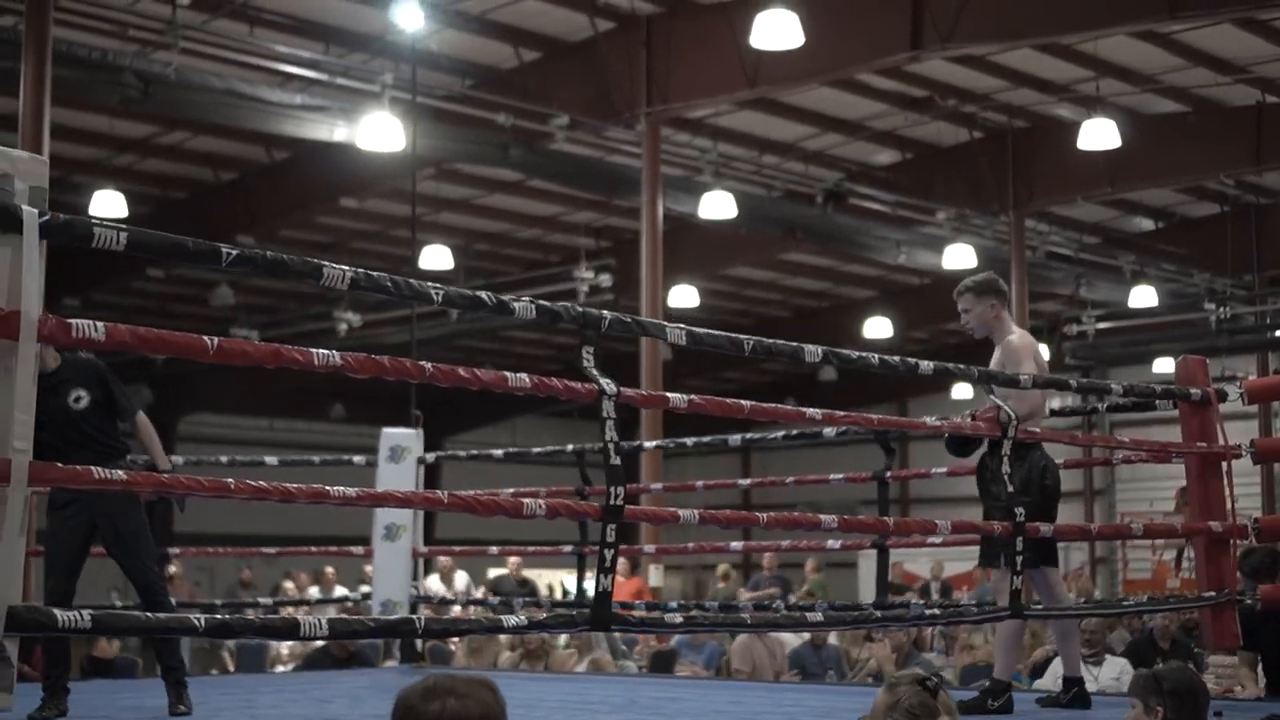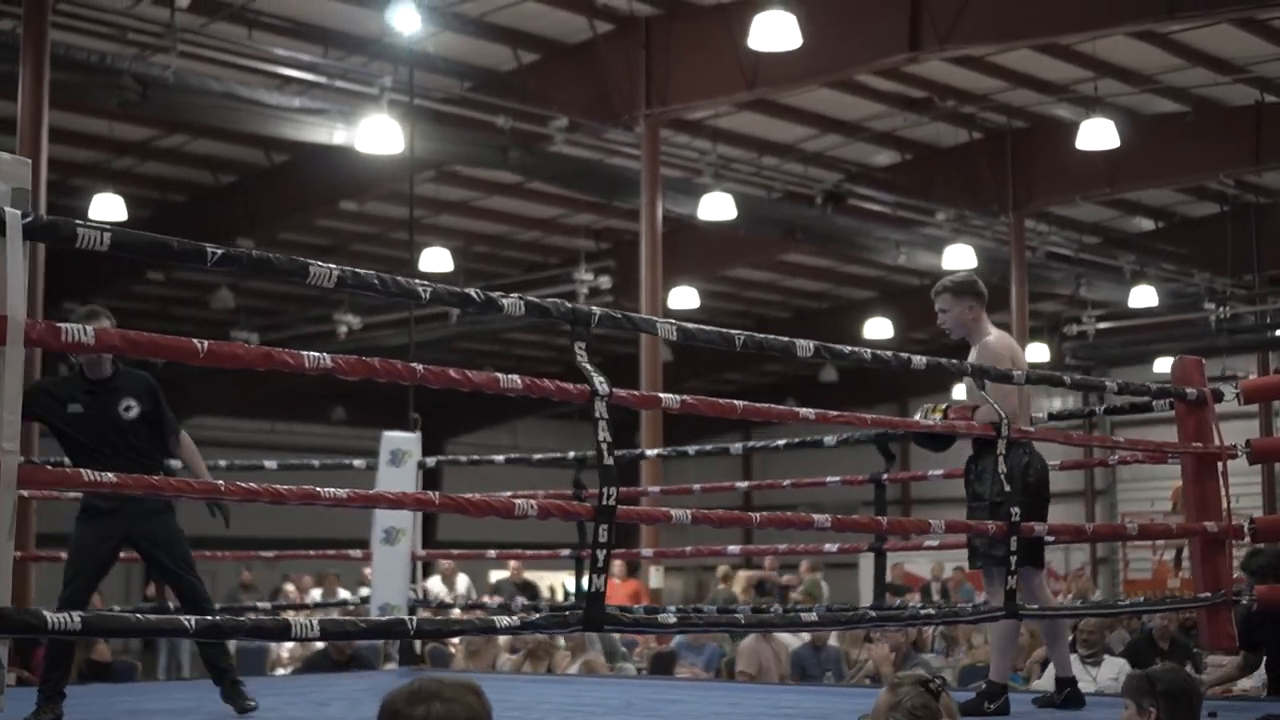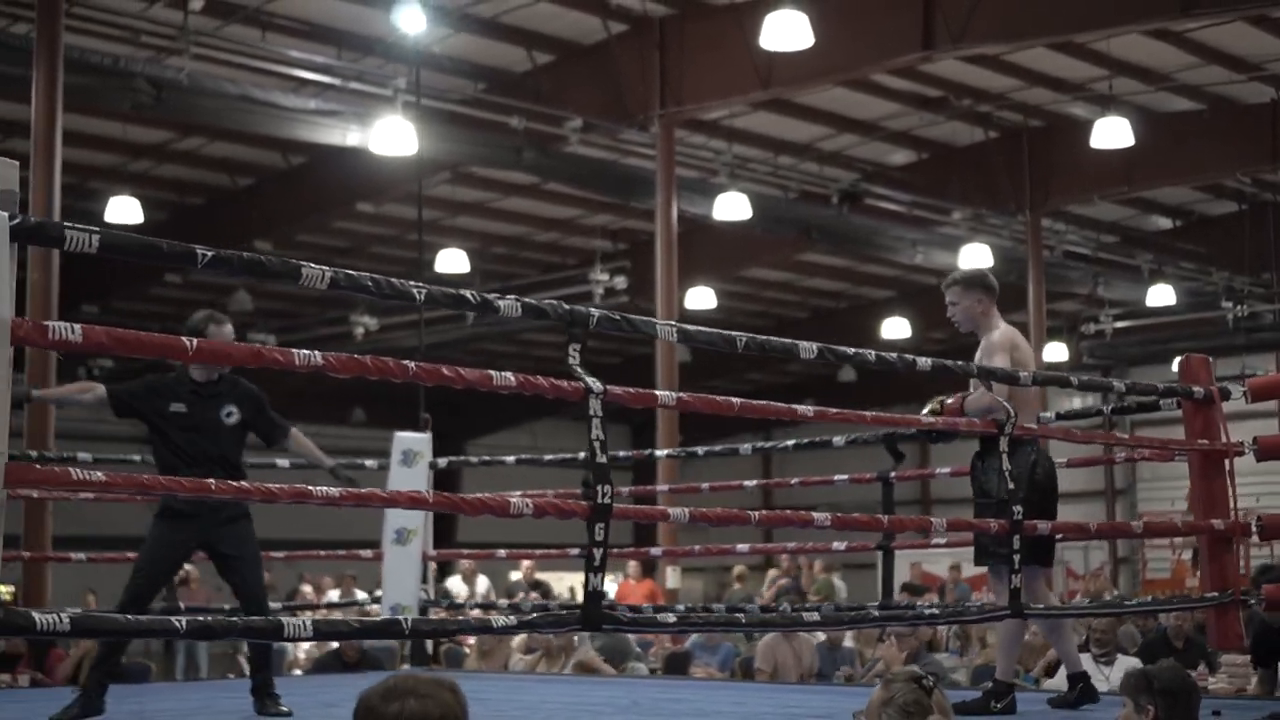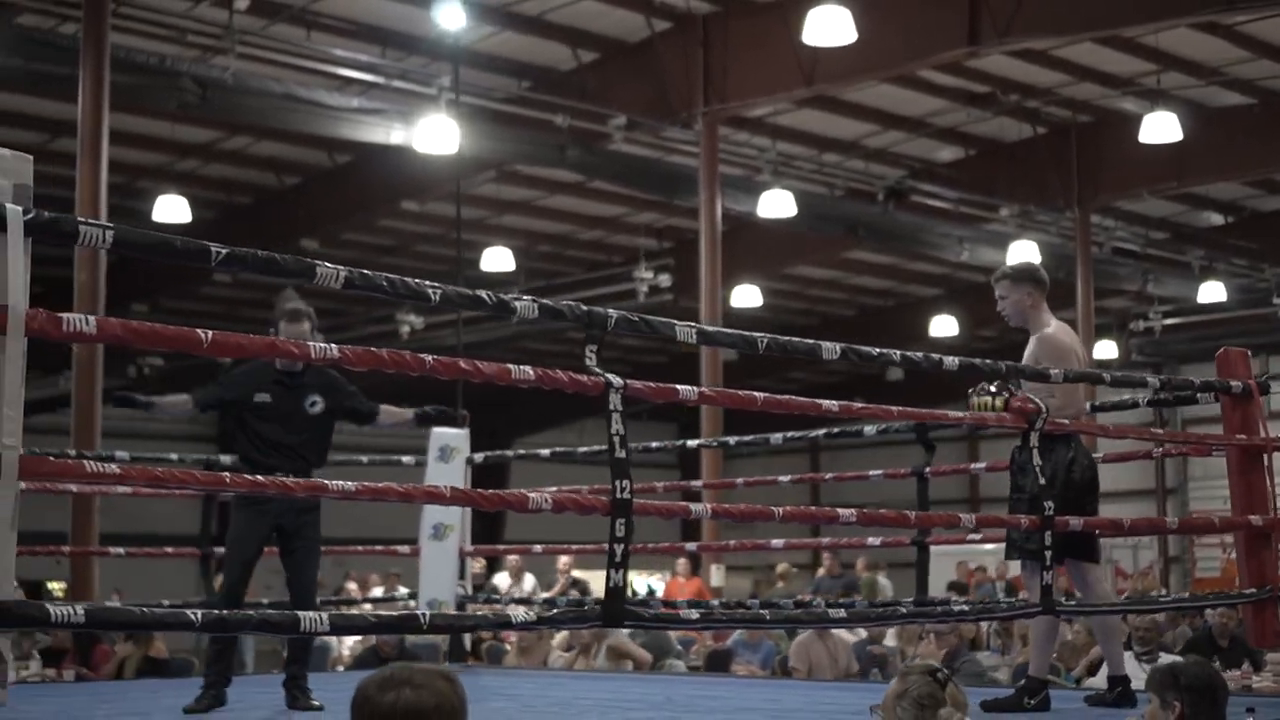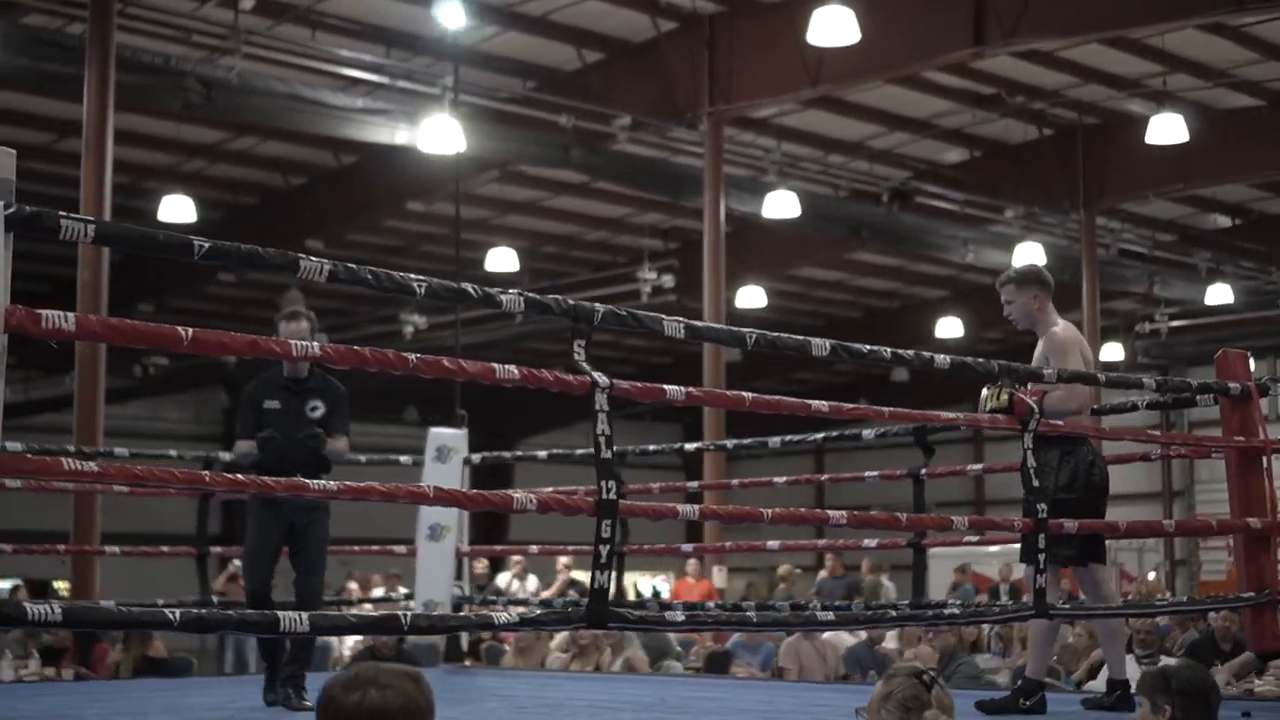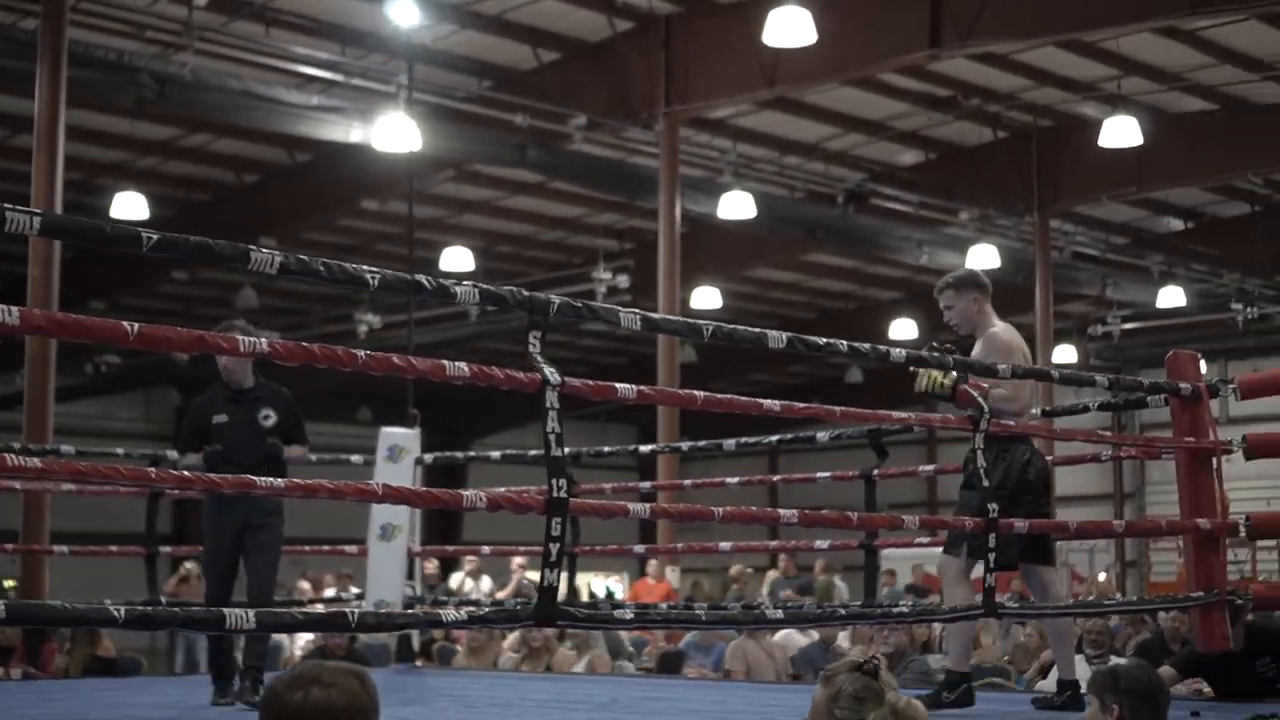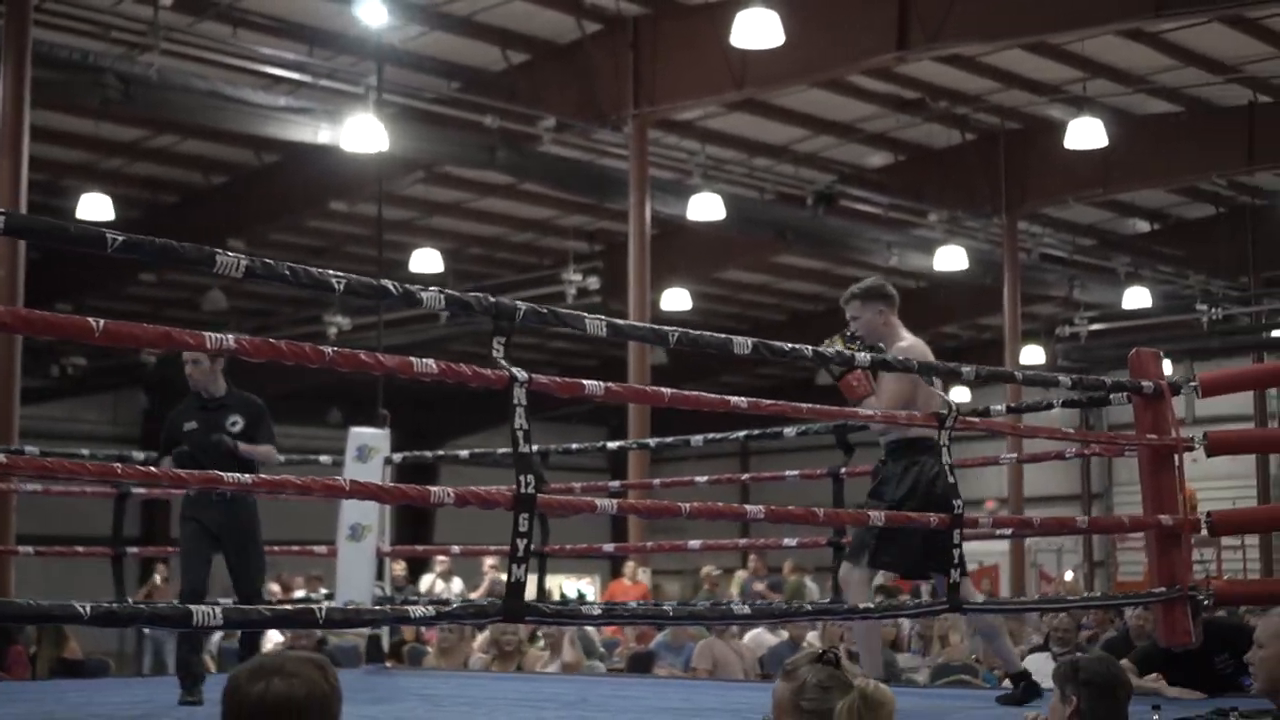
dt=0.3s
person 1, frame 1
left shoulder: (1014, 345)
right shoulder: (1012, 348)
left elbow: (1028, 406)
left wrist: (979, 420)
right wrist: (984, 421)
left hip: (1017, 469)
right hip: (1021, 469)
left knee: (1006, 579)
right knee: (1044, 577)
left ankle: (999, 691)
right ankle: (1074, 684)
person 1, frame 2
left shoulder: (990, 346)
right shoulder: (997, 346)
left elbow: (1006, 411)
left wrist: (952, 417)
right wrist: (955, 413)
left hip: (1004, 467)
right hip: (1016, 466)
left knee: (998, 579)
right knee: (1030, 578)
right ankle: (1066, 683)
person 1, frame 3
left shoulder: (997, 340)
right shoulder: (1010, 341)
left elbow: (995, 401)
left wrist: (947, 409)
right wrist: (959, 408)
left hip: (1010, 464)
right hip: (1026, 463)
left knee: (1006, 578)
right knee: (1032, 580)
left ankle: (1001, 692)
right ankle: (1078, 680)
person 1, frame 4
left shoulder: (1050, 338)
right shoulder: (1054, 338)
left elbow: (1069, 407)
left wrist: (1007, 405)
right wrist: (1006, 399)
left hip: (1048, 460)
right hip: (1065, 460)
left knee: (1038, 574)
right knee: (1086, 573)
left ankle: (1035, 688)
right ankle: (1119, 683)
person 1, frame 5
left shoulder: (1058, 338)
right shoulder: (1057, 340)
left elbow: (1075, 400)
left wrist: (1015, 403)
right wrist: (1014, 401)
left hip: (1063, 463)
right hip: (1070, 463)
left knee: (1040, 576)
right knee: (1094, 577)
left ankle: (1031, 689)
right ankle: (1118, 687)
person 1, frame 6
left shoulder: (996, 338)
right shoulder: (998, 341)
left elbow: (1017, 401)
left wrist: (956, 388)
right wrist: (952, 387)
left hip: (1001, 461)
right hip: (1016, 461)
left knee: (953, 568)
right knee: (1042, 578)
left ankle: (957, 680)
right ankle: (1068, 687)
person 1, frame 7
left shoulder: (901, 352)
right shoulder: (910, 351)
left elbow: (883, 418)
left wrist: (847, 374)
right wrist: (854, 370)
left hip: (910, 471)
right hip: (923, 473)
left knee: (854, 574)
right knee: (956, 587)
right ankle: (1021, 678)
person 2, frame 1
left shoulder: (90, 370)
left elbow: (136, 419)
left wrist: (165, 469)
left hip: (114, 490)
right hip: (65, 499)
left knee: (152, 586)
right knee: (56, 598)
left ankle: (177, 684)
person 2, frame 2
left shoulder: (140, 385)
right shoulder: (56, 392)
left elbow: (176, 438)
left wrist: (209, 486)
left hip: (150, 503)
right hip: (99, 509)
left knee: (192, 592)
right knee: (71, 602)
left ankle: (230, 683)
person 2, frame 3
left shoulder: (242, 394)
right shoulder: (161, 392)
left elbow: (286, 435)
right elbow: (91, 393)
left wrist: (331, 467)
right wrist: (30, 395)
left hip: (228, 512)
right hip: (177, 511)
left knee: (256, 601)
right knee: (133, 600)
person 2, frame 4
left shoulder: (327, 383)
right shoulder: (248, 378)
left elbow: (376, 414)
right elbow: (192, 402)
left wrist: (422, 415)
right wrist: (146, 402)
left hip: (302, 498)
right hip: (255, 495)
left knee: (304, 594)
right knee: (232, 588)
left ankle: (297, 685)
right ankle: (215, 686)
person 2, frame 5
left shoulder: (331, 392)
right shoulder: (259, 389)
left elbow: (341, 447)
right elbow: (241, 449)
left wrist: (321, 444)
right wrist: (258, 449)
left hip: (311, 499)
right hip: (267, 497)
left knee: (309, 593)
right knee: (256, 587)
left ankle: (294, 682)
right ankle: (273, 671)
person 2, frame 6
left shoulder: (280, 400)
right shoulder: (205, 405)
left elbow: (302, 450)
right elbow: (186, 460)
left wrist: (281, 452)
right wrist: (205, 460)
left hip: (265, 505)
right hip: (223, 504)
left knee: (261, 592)
right knee: (217, 596)
left ankle: (251, 680)
right ankle: (222, 681)
person 2, frame 7
left shoulder: (250, 406)
right shoulder: (180, 414)
left elbow: (270, 455)
right elbow: (165, 466)
left wrist: (236, 447)
right wrist: (177, 462)
left hip: (238, 507)
right hip: (197, 508)
left knee: (251, 595)
right knee: (192, 591)
right ankle: (191, 682)
